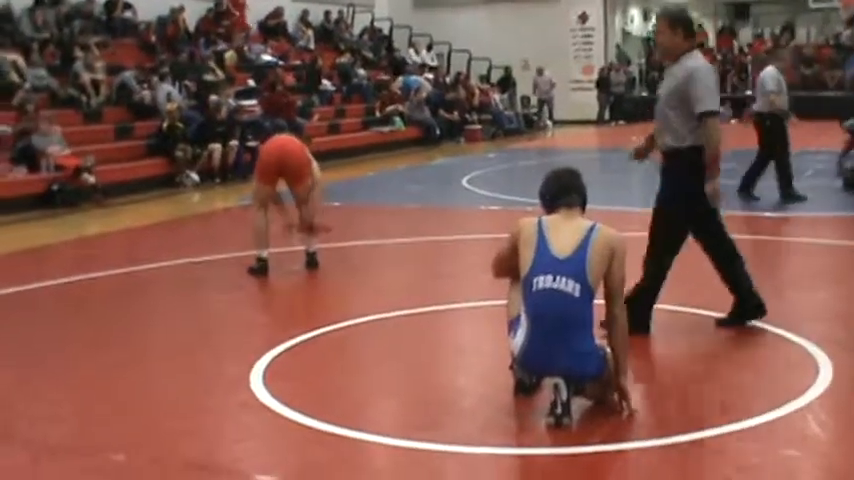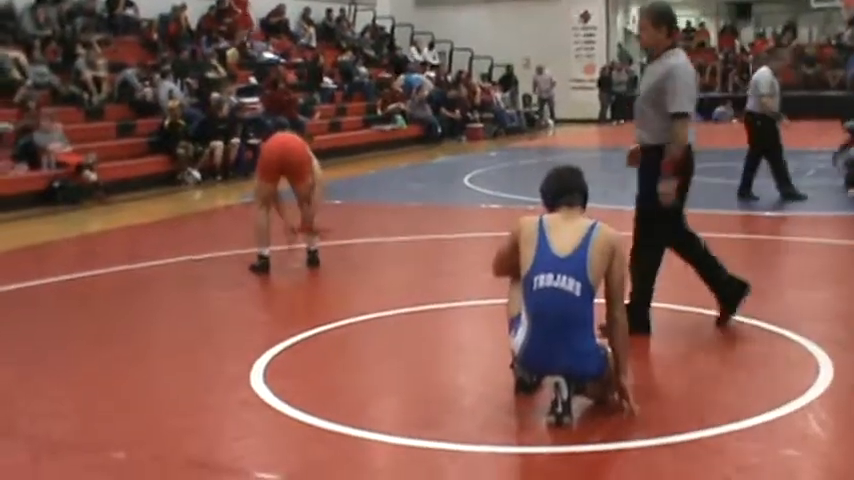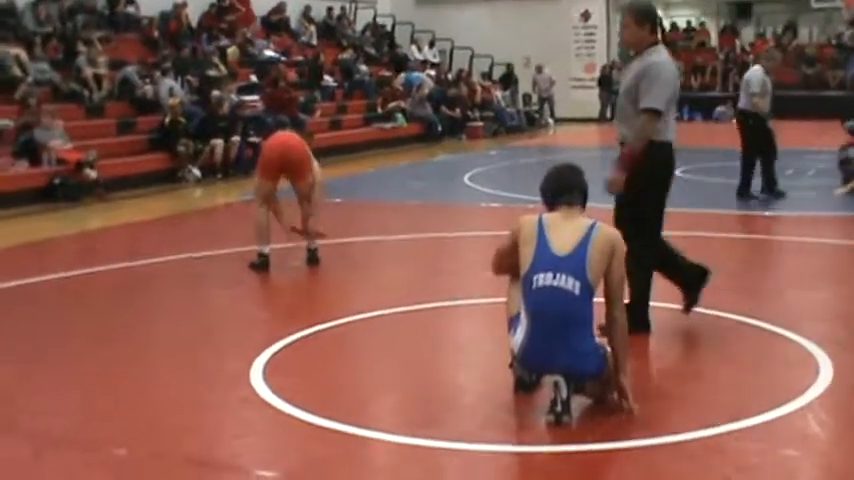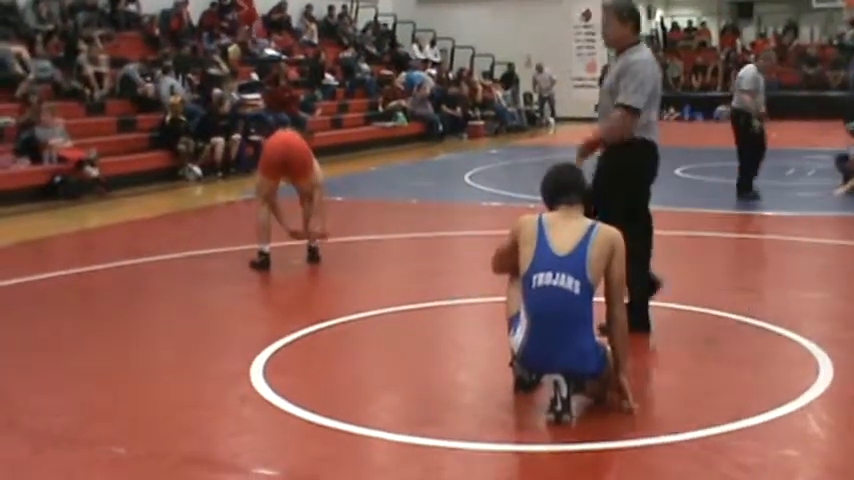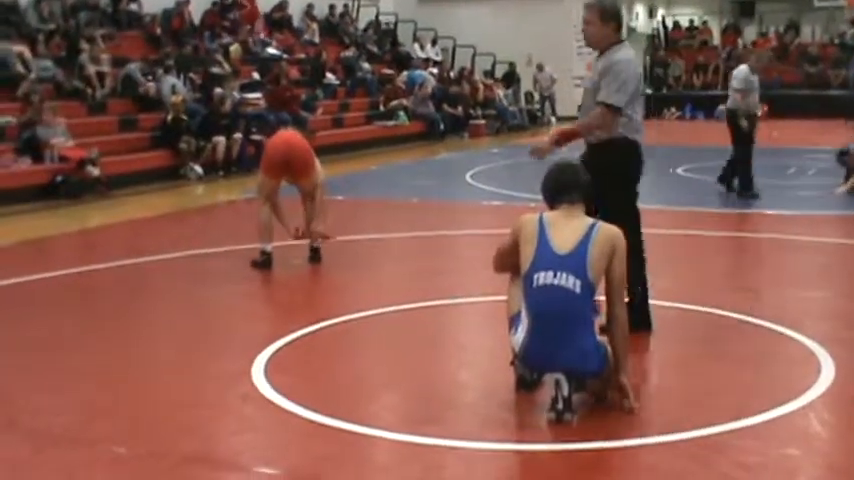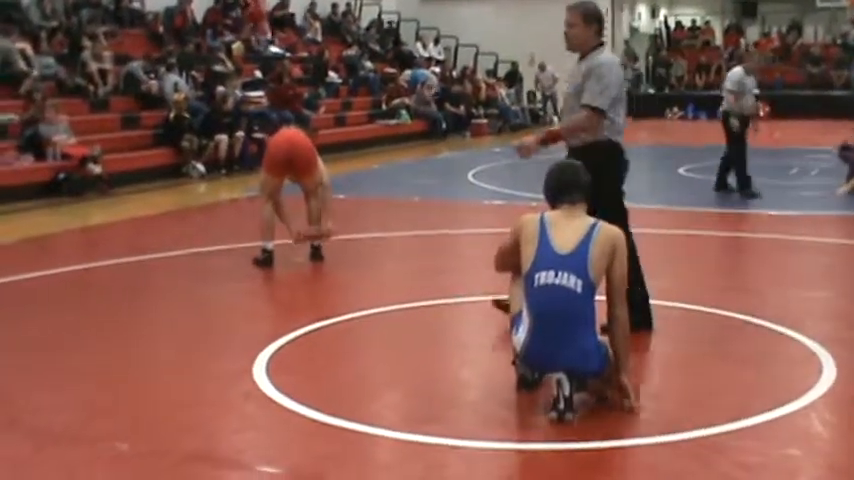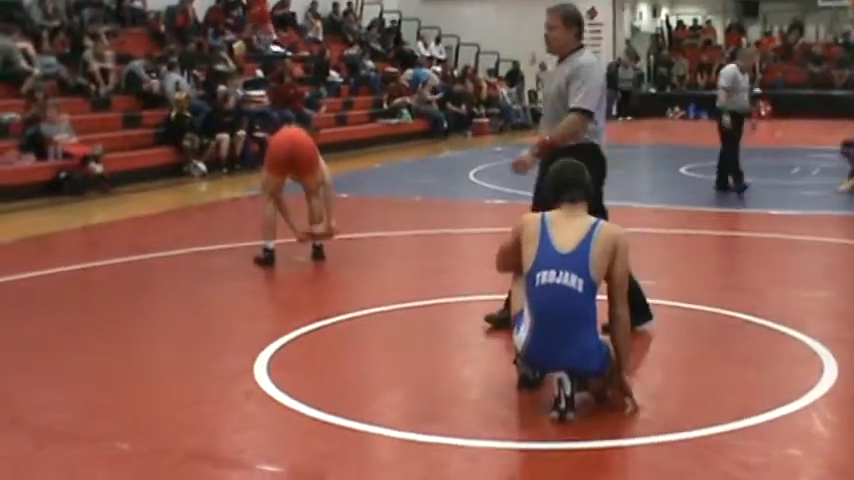
dt=0.1s
person 1, frame 1
left shoulder: (695, 70)
right shoulder: (677, 67)
left elbow: (710, 124)
left wrist: (712, 175)
right wrist: (650, 143)
left hip: (688, 165)
right hip: (677, 161)
left knee: (662, 240)
right knee: (711, 237)
left ankle: (636, 314)
right ankle: (747, 301)
person 1, frame 2
left shoulder: (675, 68)
right shoulder: (659, 63)
left elbow: (679, 125)
left wrist: (670, 176)
right wrist: (641, 147)
left hip: (667, 162)
right hip: (656, 158)
left knee: (647, 238)
right knee: (673, 234)
left ankle: (635, 317)
right ankle: (728, 288)
person 1, frame 3
left shoulder: (657, 65)
right shoulder: (642, 61)
left elbow: (649, 122)
left wrist: (623, 165)
left hip: (650, 160)
right hip: (638, 157)
left knee: (636, 236)
right knee: (639, 233)
left ankle: (636, 315)
right ankle: (689, 276)
person 1, frame 4
left shoulder: (639, 62)
right shoulder: (623, 58)
left elbow: (624, 119)
left wrist: (587, 148)
left hip: (632, 155)
right hip: (617, 153)
left knee: (633, 231)
right knee: (598, 220)
left ankle: (635, 316)
right ankle: (641, 283)
person 1, frame 5
left shoulder: (622, 62)
right shoulder: (606, 58)
left elbow: (603, 116)
left wrist: (556, 140)
left hip: (616, 156)
right hip: (600, 153)
left knee: (623, 235)
left ankle: (637, 314)
person 1, frame 6
left shoulder: (605, 65)
right shoulder: (586, 63)
left elbow: (588, 118)
left wrist: (540, 140)
left hip: (602, 158)
right hip: (581, 158)
left ankle: (638, 315)
person 1, frame 7
left shoulder: (586, 66)
right shoulder: (563, 66)
left elbow: (577, 122)
left wrist: (535, 151)
left hip: (579, 160)
right hip: (556, 159)
left ankle: (634, 309)
person 2, frame 1
left shoulder: (526, 229)
right shoulder: (609, 240)
left elbow: (499, 271)
right elbow: (616, 313)
right wrist: (621, 375)
left hip: (530, 354)
right hip: (580, 362)
right knee: (608, 376)
left ankle: (525, 373)
right ankle: (572, 386)
person 2, frame 2
left shoulder: (526, 227)
right shoulder: (609, 239)
left elbow: (499, 269)
right elbow: (616, 313)
right wrist: (622, 374)
left hip: (530, 353)
right hip: (581, 362)
right knee: (608, 376)
left ankle: (525, 372)
right ankle: (573, 384)
person 2, frame 3
left shoulder: (526, 226)
right shoulder: (609, 238)
left elbow: (499, 267)
right elbow: (616, 313)
right wrist: (621, 373)
left hip: (530, 352)
right hip: (580, 360)
right knee: (609, 372)
left ankle: (524, 371)
right ankle: (572, 383)
person 2, frame 4
left shoulder: (525, 226)
right shoulder: (609, 238)
left elbow: (498, 266)
right elbow: (616, 312)
right wrist: (620, 373)
left hip: (530, 352)
right hip: (580, 360)
right knee: (608, 370)
left ankle: (525, 371)
right ankle: (572, 382)
person 2, frame 5
left shoulder: (526, 225)
right shoulder: (610, 236)
left elbow: (499, 265)
right elbow: (617, 311)
right wrist: (621, 372)
left hip: (531, 351)
right hip: (581, 359)
right knee: (608, 371)
right ankle: (573, 380)
person 2, frame 6
left shoulder: (528, 225)
right shoulder: (611, 237)
left elbow: (500, 264)
right elbow: (618, 311)
right wrist: (622, 373)
left hip: (532, 351)
right hip: (582, 359)
right knee: (610, 368)
right ankle: (575, 380)
person 2, frame 7
left shoulder: (528, 224)
right shoulder: (612, 236)
left elbow: (502, 265)
right elbow: (619, 310)
right wrist: (622, 372)
left hip: (533, 350)
right hip: (584, 358)
right knee: (610, 367)
right ankle: (576, 380)
person 3, frame 1
left shoulder: (775, 73)
right shoulder: (771, 74)
right elbow: (773, 99)
left wrist: (785, 115)
right wrist: (787, 115)
left hip: (772, 118)
right hip: (768, 119)
left knee: (782, 155)
right knee: (767, 156)
left ankle: (787, 192)
person 3, frame 2
left shoulder: (769, 74)
right shoulder: (765, 75)
right elbow: (765, 101)
left wrist: (776, 117)
right wrist: (778, 117)
left hip: (764, 118)
right hip: (758, 119)
left knee: (775, 155)
right knee: (757, 155)
left ankle: (784, 190)
right ankle: (744, 190)
person 3, frame 3
left shoulder: (762, 73)
right shoulder: (757, 74)
right elbow: (756, 100)
left wrist: (766, 118)
right wrist: (768, 118)
left hip: (757, 117)
right hip: (749, 117)
left knee: (769, 151)
right knee: (750, 154)
left ankle: (770, 187)
right ankle: (743, 191)
person 3, frame 4
left shoulder: (757, 73)
right shoulder: (749, 73)
right elbow: (745, 97)
left wrist: (760, 114)
right wrist: (755, 118)
left hip: (751, 116)
right hip: (743, 116)
left knee: (759, 149)
right knee: (747, 154)
left ankle: (747, 186)
right ankle: (744, 190)
person 3, frame 5
left shoulder: (753, 74)
right shoulder: (742, 72)
right elbow: (736, 96)
left wrist: (755, 115)
right wrist: (742, 117)
left hip: (748, 116)
right hip: (738, 116)
left knee: (742, 151)
right knee: (744, 152)
left ankle: (726, 177)
right ankle: (745, 189)
person 3, frame 6
left shoulder: (750, 76)
right shoulder: (736, 74)
left elbow: (751, 99)
right elbow: (729, 97)
left wrist: (754, 118)
right wrist: (733, 118)
left hip: (743, 117)
right hip: (733, 117)
left knee: (734, 151)
right knee: (738, 152)
left ankle: (721, 183)
right ankle: (744, 187)
person 3, frame 7
left shoulder: (745, 73)
right shoulder: (729, 71)
left elbow: (746, 96)
right elbow: (722, 93)
left wrist: (751, 115)
right wrist: (724, 114)
left hip: (738, 115)
right hip: (727, 116)
left knee: (729, 149)
right knee: (731, 149)
left ankle: (722, 183)
right ankle: (738, 182)
person 4, frame 1
left shoulder: (268, 145)
right shoulder: (301, 149)
left elbow: (272, 194)
right elbow: (317, 181)
left wrist: (287, 218)
left hip: (270, 153)
right hip: (295, 153)
left knee: (261, 207)
right knee: (304, 204)
left ankle: (262, 262)
right ankle: (311, 256)
person 4, frame 2
right shoulder: (303, 147)
left elbow: (272, 195)
right elbow: (317, 181)
left wrist: (286, 221)
left hip: (271, 150)
right hip: (297, 151)
left knee: (263, 205)
right knee: (306, 202)
left ankle: (263, 259)
right ankle: (313, 254)
person 4, frame 3
right shoulder: (303, 146)
left elbow: (271, 198)
right elbow: (317, 180)
left wrist: (284, 224)
left hip: (272, 148)
right hip: (297, 149)
left knee: (263, 204)
right knee: (307, 200)
left ankle: (263, 257)
right ankle: (312, 253)
person 4, frame 4
right shoulder: (305, 150)
left elbow: (271, 200)
right elbow: (318, 184)
left wrist: (287, 227)
left hip: (273, 147)
right hip: (298, 148)
left knee: (264, 202)
right knee: (308, 199)
left ankle: (264, 256)
right ankle: (313, 251)
person 4, frame 5
right shoulder: (311, 157)
left elbow: (273, 201)
right elbow: (320, 184)
left wrist: (289, 229)
left hip: (275, 147)
right hip: (300, 148)
left knee: (266, 202)
right knee: (310, 198)
left ankle: (265, 255)
right ankle: (315, 250)
person 4, frame 6
right shoulder: (313, 155)
left elbow: (275, 200)
right elbow: (325, 184)
left wrist: (291, 231)
left hip: (277, 145)
right hip: (303, 145)
left knee: (268, 200)
right knee: (313, 196)
left ankle: (267, 253)
right ankle: (316, 249)
person 4, frame 7
right shoulder: (315, 156)
left elbow: (277, 198)
right elbow: (327, 182)
left hip: (279, 144)
right hip: (304, 144)
left knee: (270, 199)
right knee: (314, 196)
left ankle: (268, 252)
right ankle: (318, 248)
